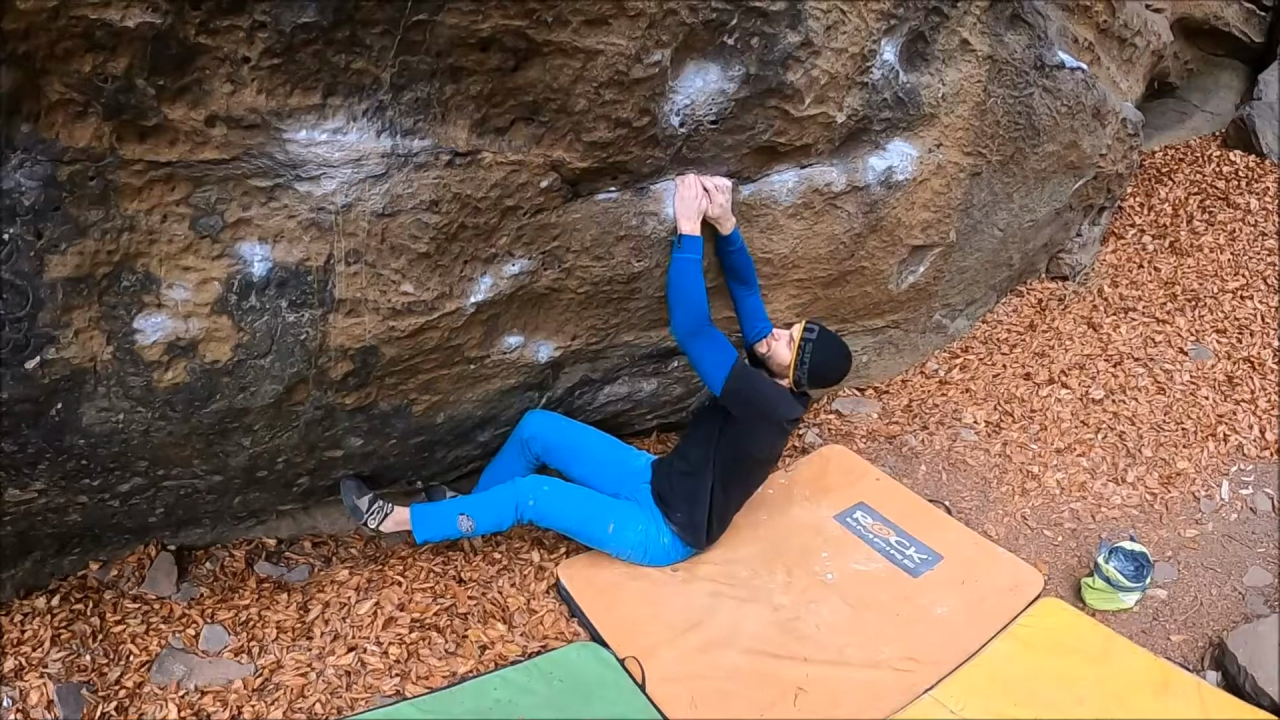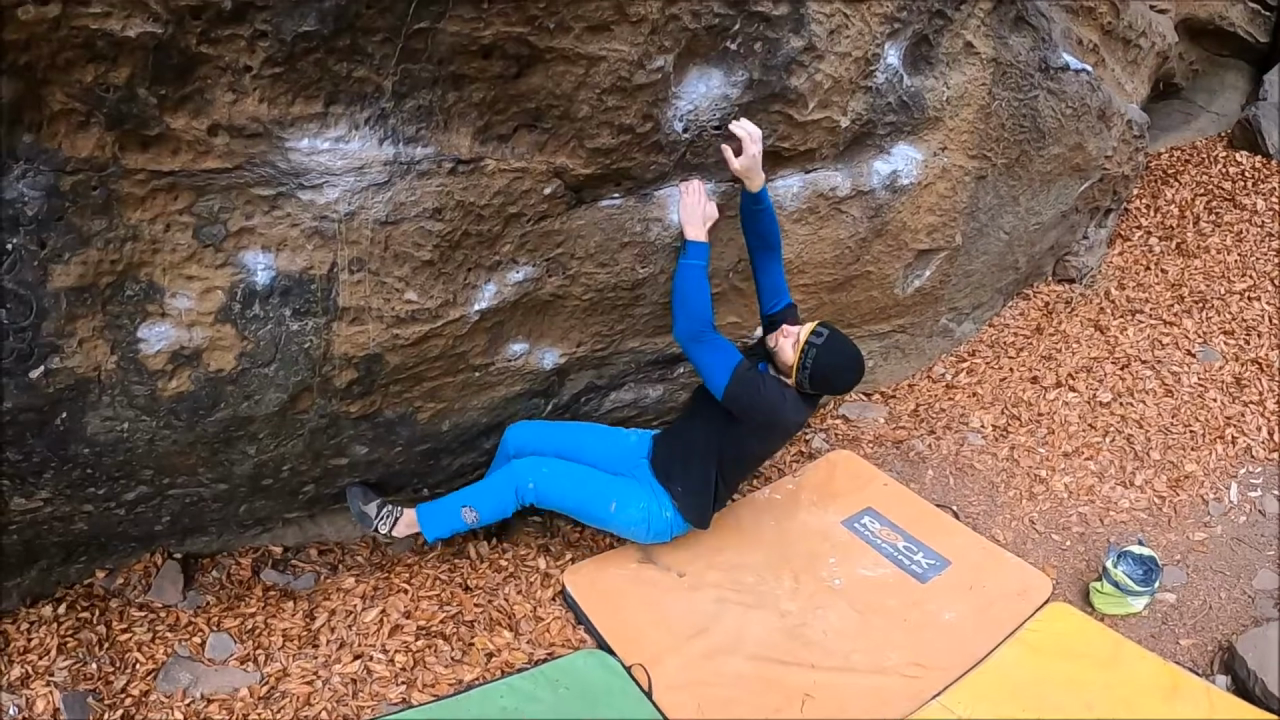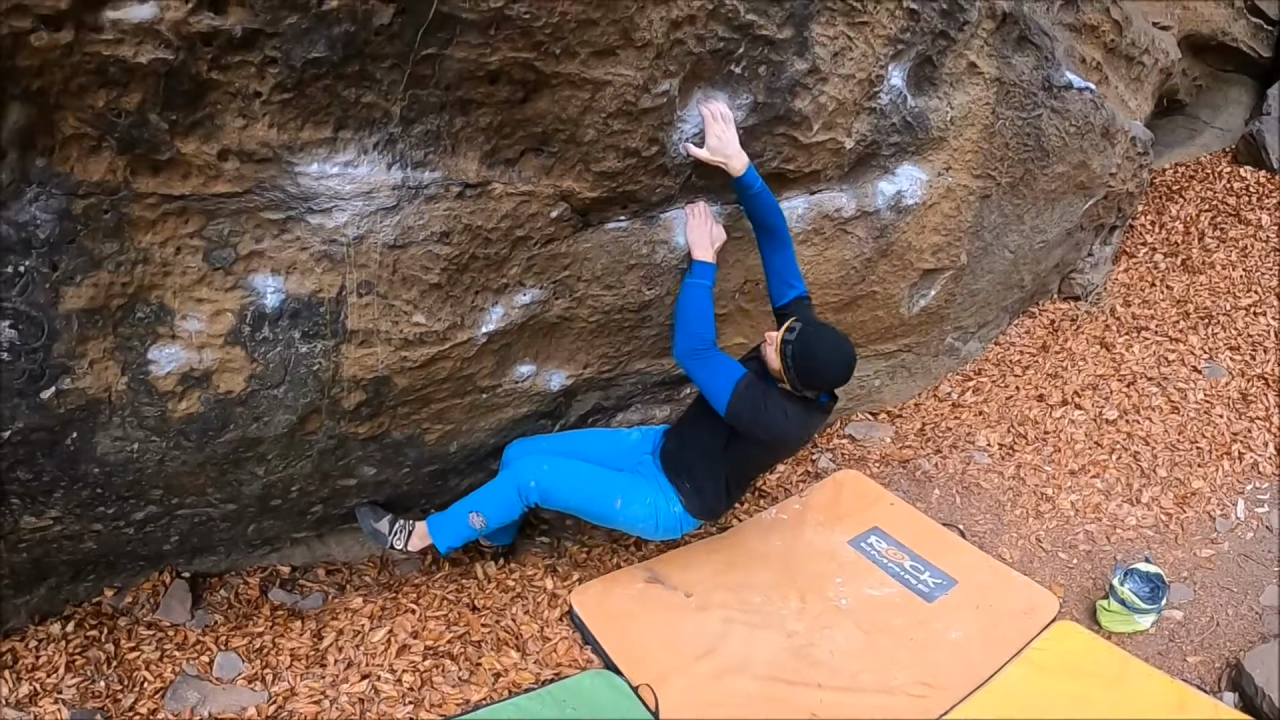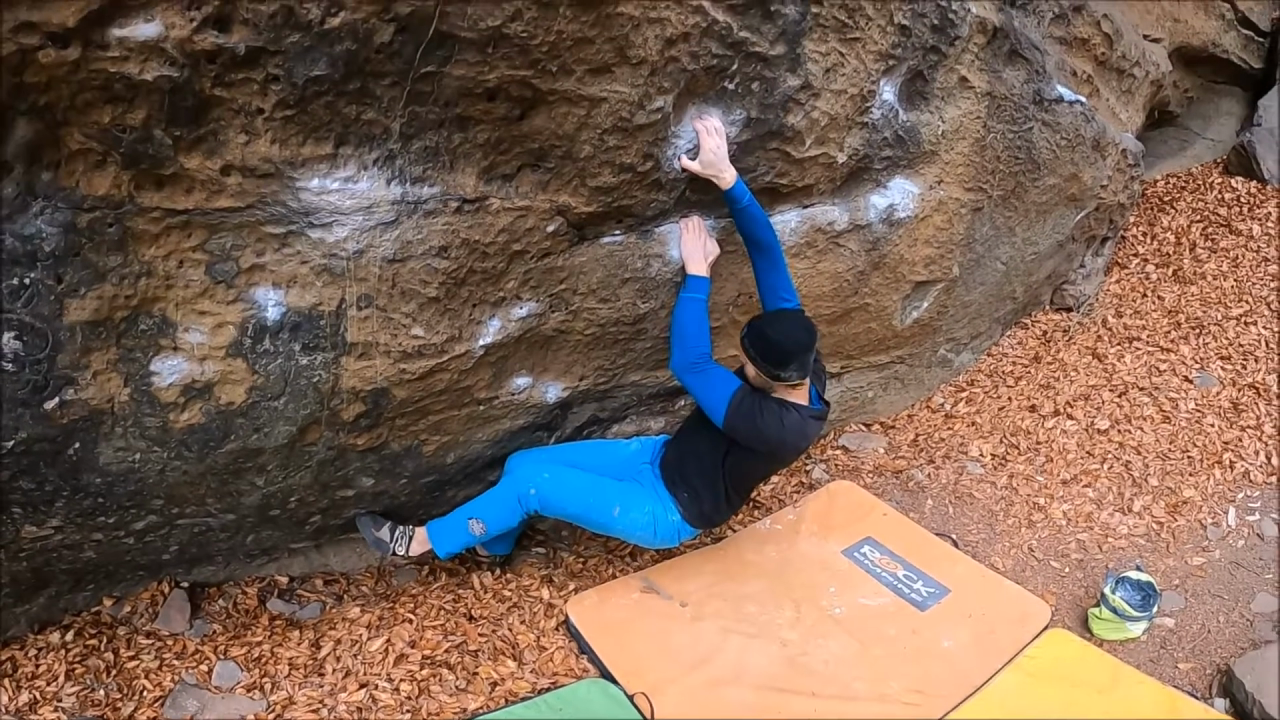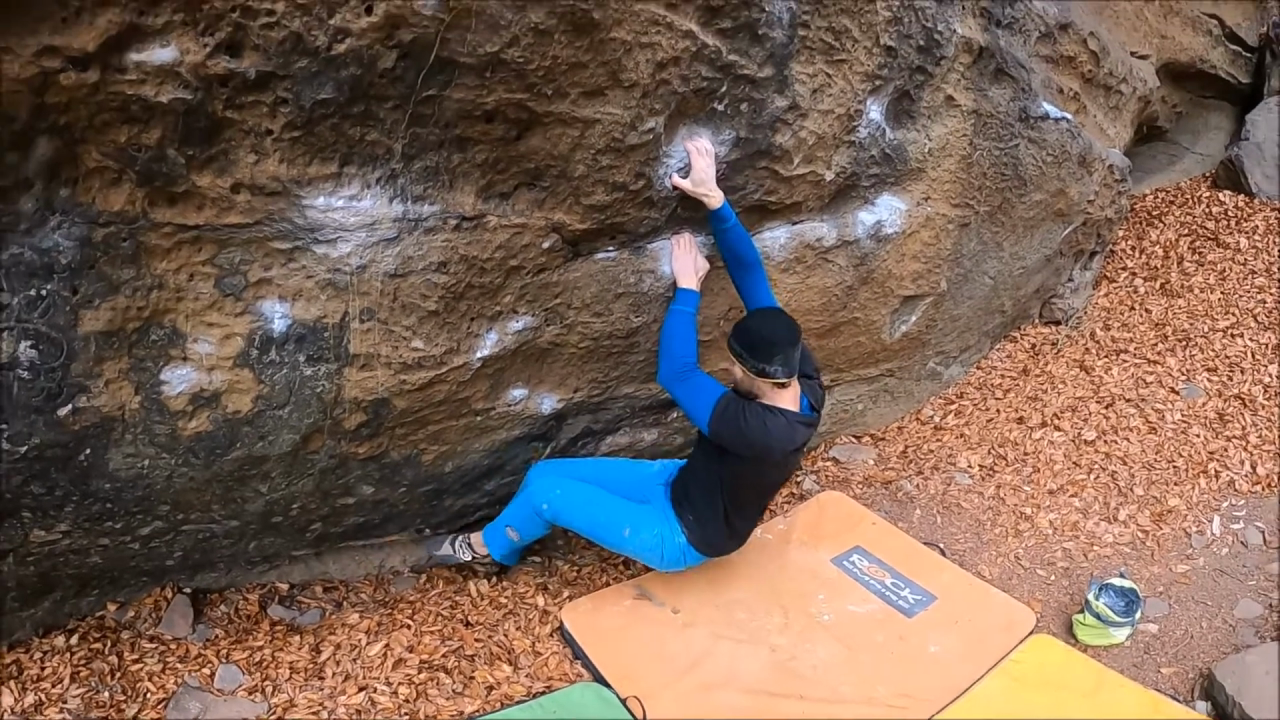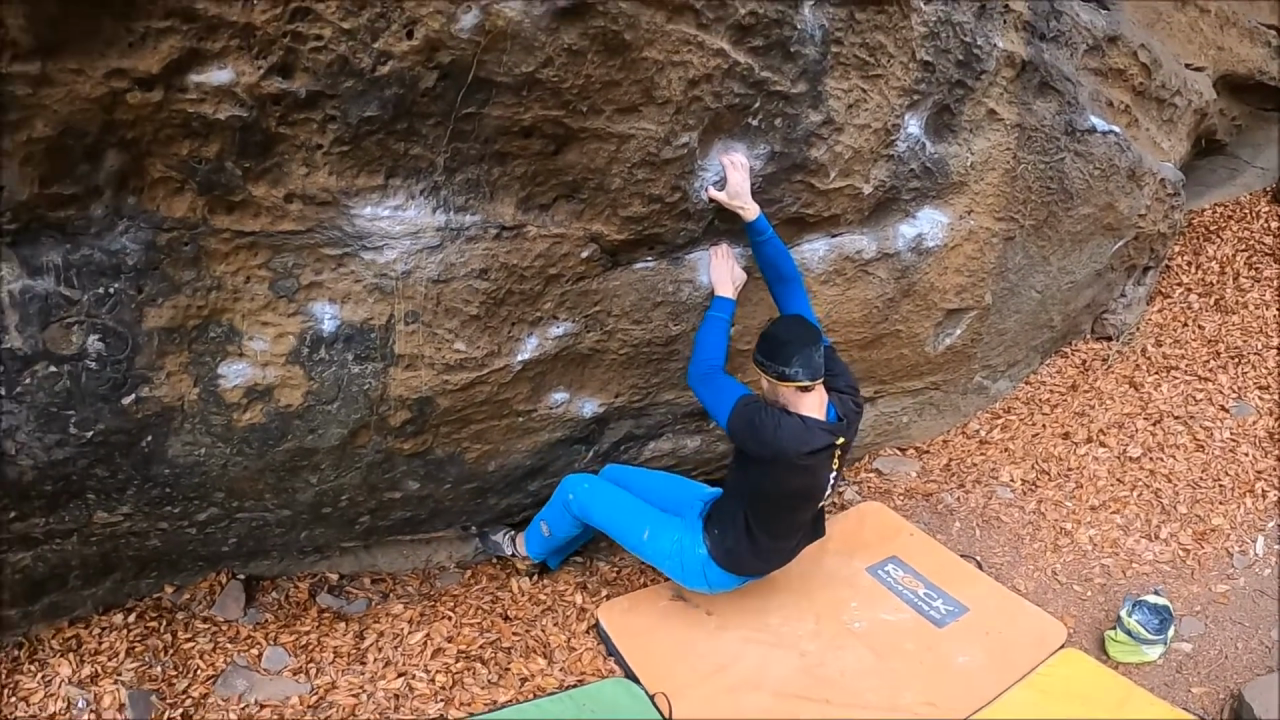
dt=0.5s
person 1, frame 1
left shoulder: (769, 404)
right shoulder: (768, 378)
left elbow: (692, 330)
right elbow: (745, 287)
left wrist: (690, 229)
right wrist: (725, 224)
left hip: (665, 533)
right hip: (656, 481)
left knee: (528, 494)
right knee: (536, 428)
left ankle: (405, 519)
right ankle: (470, 511)
person 1, frame 2
left shoulder: (775, 407)
right shoulder: (786, 334)
left elbow: (693, 333)
right elbow: (767, 258)
left wrist: (695, 234)
right wrist: (754, 181)
left hip: (664, 507)
right hip: (656, 453)
left knee: (526, 477)
right knee: (518, 437)
left ankle: (410, 522)
right ankle: (484, 516)
person 1, frame 3
left shoulder: (780, 419)
right shoulder: (803, 333)
left elbow: (692, 350)
right elbow: (776, 240)
left wrist: (702, 257)
right wrist: (737, 162)
left hip: (671, 503)
right hip: (663, 448)
left knee: (530, 475)
right knee: (519, 453)
left ankle: (423, 536)
right ankle: (496, 536)
person 1, frame 4
left shoulder: (777, 427)
right shoulder: (801, 356)
left elbow: (690, 364)
right elbow: (768, 256)
left wrist: (697, 271)
right wrist: (727, 177)
left hip: (671, 509)
right hip: (664, 457)
left knee: (532, 483)
right knee: (520, 463)
left ankle: (421, 541)
right ankle: (494, 545)
person 1, frame 5
left shoulder: (760, 432)
right shoulder: (802, 378)
left elbow: (675, 373)
right elbow: (753, 278)
left wrist: (687, 285)
right wrist: (714, 198)
left hip: (683, 537)
right hip: (680, 483)
left knee: (547, 494)
right knee: (541, 473)
left ankle: (484, 547)
right ankle: (503, 553)
person 1, frame 6
left shoulder: (781, 437)
right shoulder: (844, 398)
left elbow: (704, 375)
right elbow: (792, 295)
left wrist: (724, 295)
right wrist: (749, 211)
left hip: (718, 563)
right hip: (747, 531)
left knee: (578, 489)
right knee: (612, 476)
left ankle: (527, 548)
right ankle: (550, 556)
